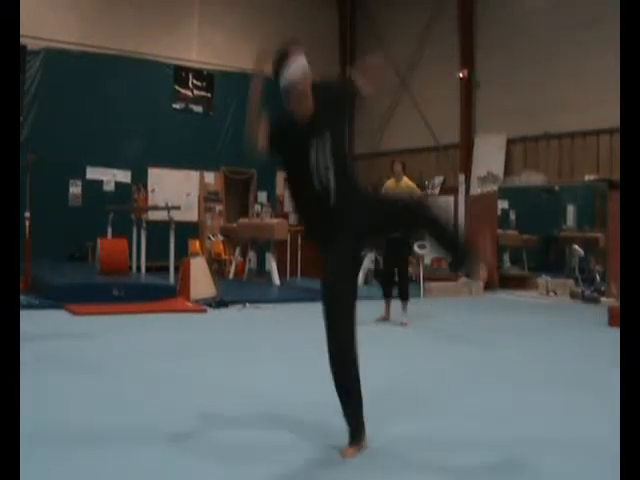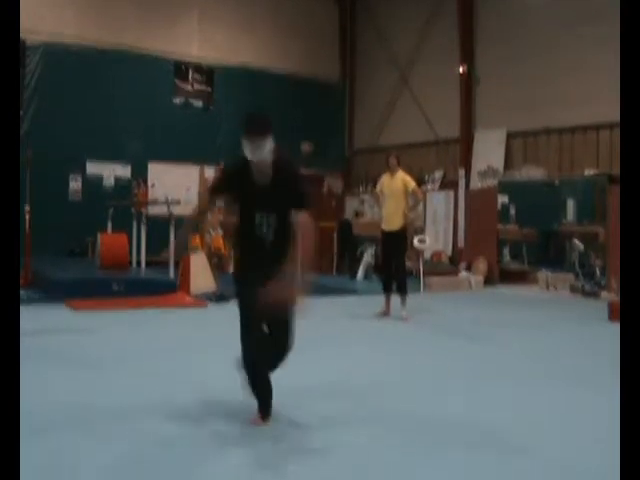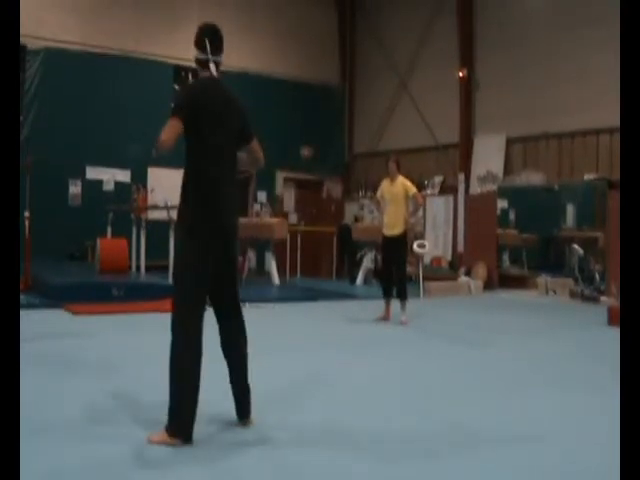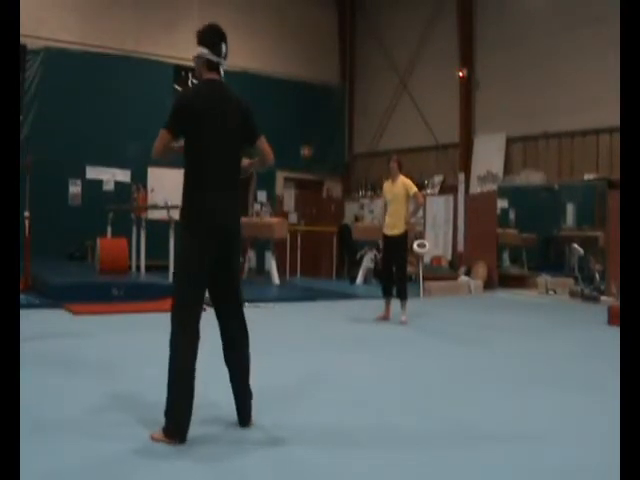
dt=0.7s
person 1, frame 1
left shoulder: (331, 101)
right shoulder: (282, 127)
left elbow: (360, 83)
right elbow: (257, 142)
right wrist: (257, 84)
left hip: (361, 212)
right hip: (330, 232)
left knee: (414, 210)
right knee: (340, 334)
left ankle: (466, 258)
right ankle: (356, 435)
person 1, frame 2
left shoulder: (288, 175)
right shoulder: (234, 173)
left elbow: (305, 233)
right elbow: (206, 197)
left wrist: (290, 281)
left hip: (281, 260)
right hip: (250, 259)
left knee: (281, 339)
right knee: (252, 337)
right ankle: (263, 407)
person 1, frame 3
left shoulder: (193, 93)
right shoulder: (233, 103)
left elbow: (165, 142)
right elbow: (257, 159)
left wrist: (173, 132)
left hip: (198, 218)
right hip: (227, 218)
left knee: (187, 317)
right knee: (229, 311)
left ankle: (179, 427)
right ankle: (243, 408)
person 1, frame 4
left shoulder: (190, 99)
right shoulder: (237, 105)
left elbow: (158, 151)
right elbow: (267, 158)
left hip: (198, 222)
right hip: (229, 223)
left knee: (185, 319)
right knee: (232, 314)
left ankle: (176, 426)
right ankle: (244, 410)
person 2, frame 1
left shoulder: (408, 185)
right shoulder: (387, 184)
left hip: (402, 234)
right hip: (387, 233)
left knee: (402, 273)
right knee: (387, 272)
left ankle: (404, 312)
right ankle: (386, 311)
person 2, frame 2
left shoulder: (404, 178)
right shoulder: (383, 178)
left elbow: (418, 195)
left wrist: (409, 210)
left hip: (399, 227)
right hip: (385, 227)
left knee: (399, 266)
right knee: (385, 266)
left ankle: (403, 307)
right ankle: (387, 306)
person 2, frame 3
left shoulder: (404, 183)
right shoulder: (384, 184)
left elbow: (419, 201)
left wrist: (409, 216)
left hip: (400, 232)
right hip: (386, 232)
left knee: (400, 272)
right knee: (385, 272)
left ankle: (403, 311)
right ankle: (387, 311)
person 2, frame 4
left shoulder: (405, 182)
right shoulder: (386, 184)
left elbow: (420, 201)
left wrist: (410, 216)
right wrist: (385, 220)
left hip: (400, 233)
right hip: (387, 232)
left knee: (400, 272)
right knee: (385, 271)
left ankle: (403, 311)
right ankle: (387, 310)
